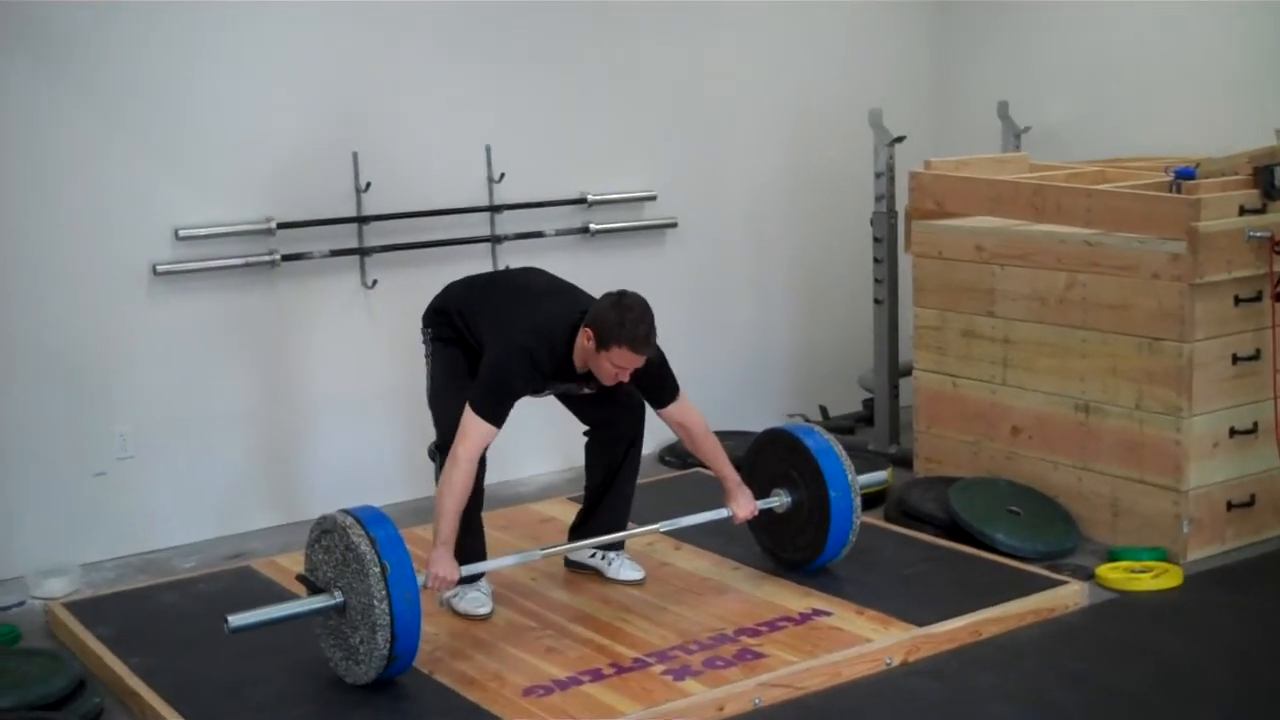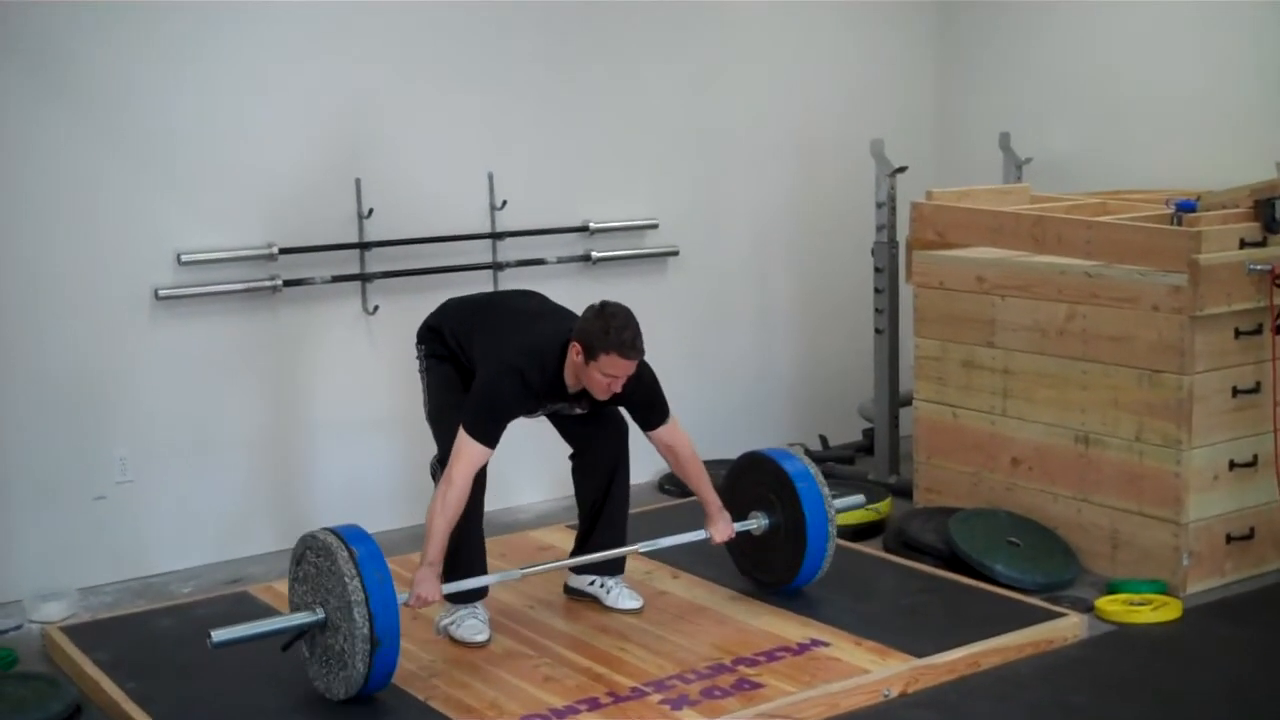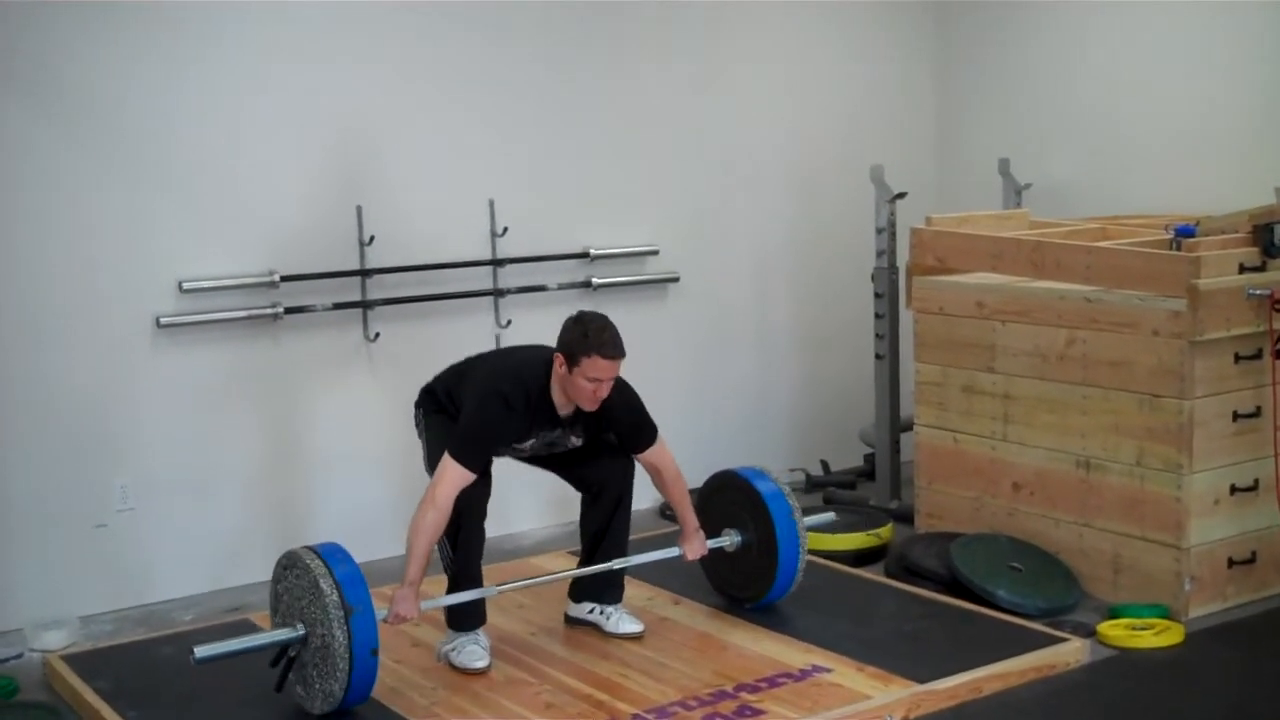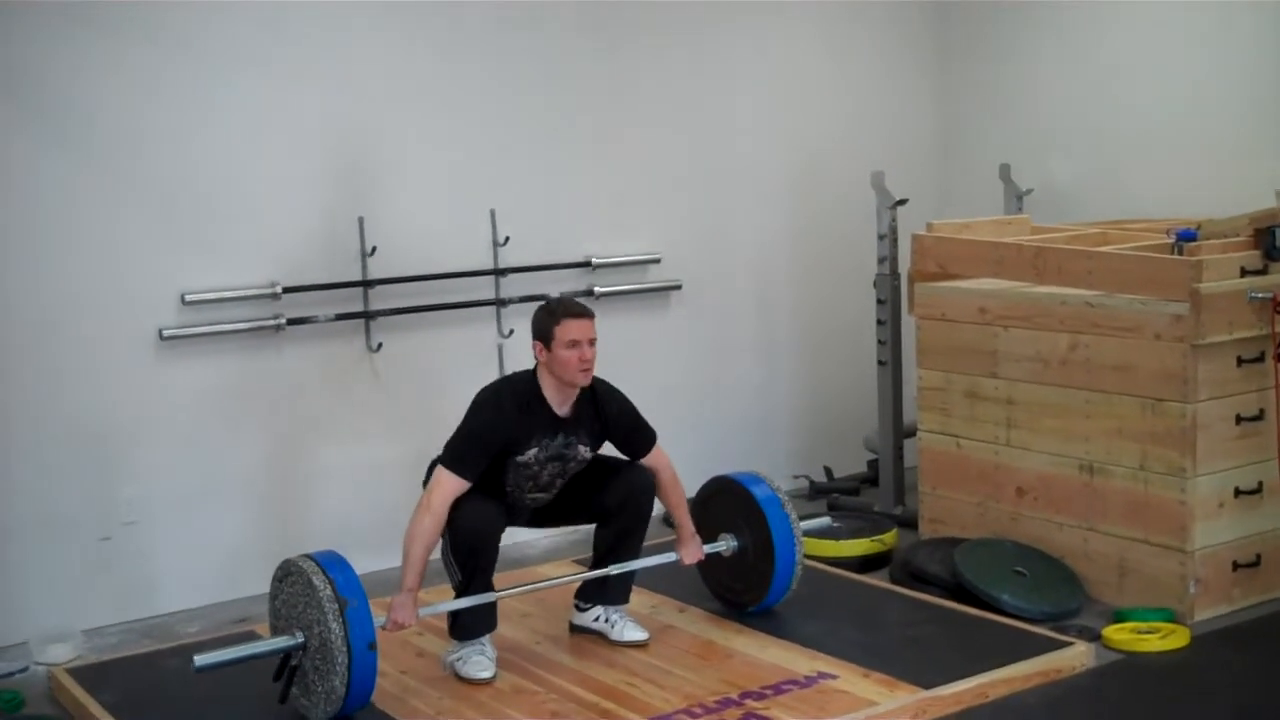
dt=0.4s
person 1, frame 1
left shoulder: (632, 349)
right shoulder: (524, 353)
left elbow: (684, 419)
right elbow: (465, 452)
left wrist: (734, 487)
right wrist: (442, 551)
right hip: (456, 331)
left knee: (623, 416)
right knee: (456, 435)
left ankle: (593, 543)
right ankle: (465, 575)
person 1, frame 2
left shoulder: (627, 369)
right shoulder: (516, 372)
left elbow: (672, 441)
right elbow: (458, 473)
left wrist: (714, 510)
right wrist: (428, 569)
right hip: (449, 349)
left knee: (606, 438)
right knee: (466, 462)
left ankle: (593, 571)
right ankle: (462, 601)
person 1, frame 3
left shoulder: (615, 397)
right shoulder: (503, 395)
left elbow: (660, 463)
right elbow: (441, 495)
left wrist: (690, 530)
right wrist: (409, 587)
right hip: (450, 419)
left knee: (614, 472)
right knee: (468, 499)
left ankle: (593, 599)
right ankle: (464, 629)
person 1, frame 4
left shoulder: (604, 401)
right shoulder: (499, 407)
left elbow: (660, 467)
right elbow: (437, 499)
left wrist: (687, 534)
right wrist: (408, 593)
left hip: (549, 493)
right hip: (482, 494)
left knee: (636, 485)
right knee: (475, 521)
left ankle: (597, 606)
right ankle: (470, 637)
